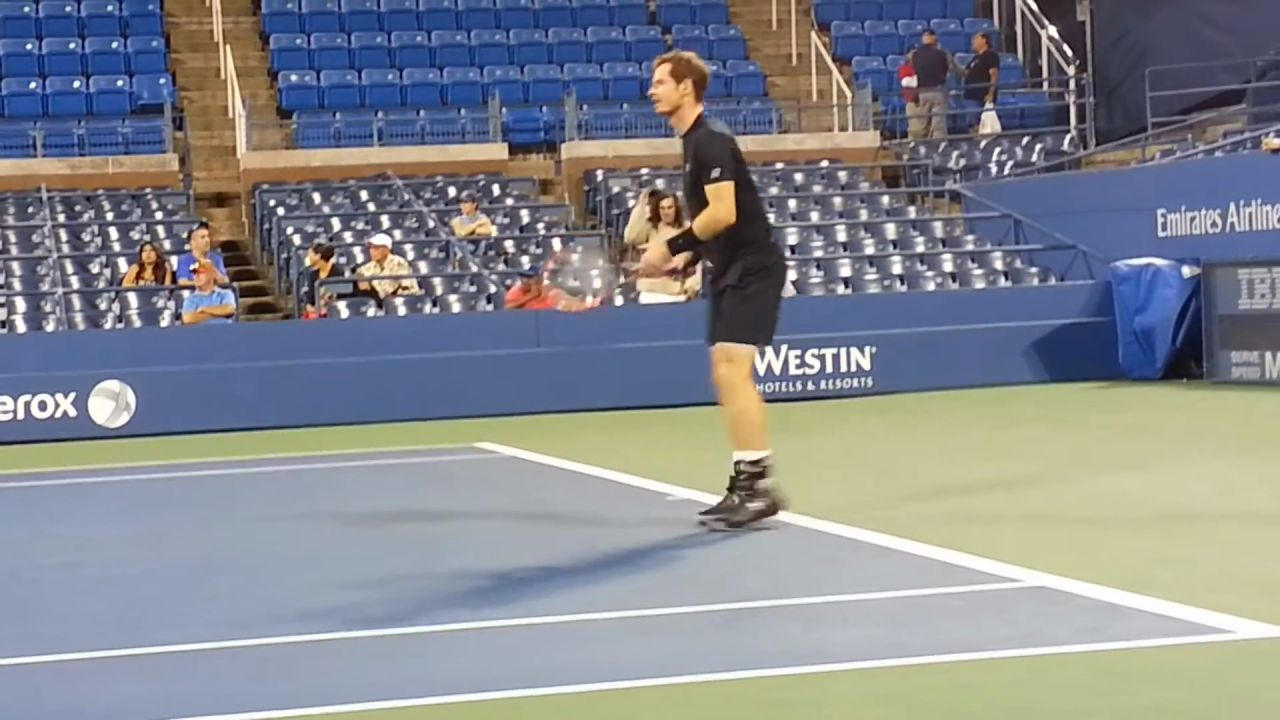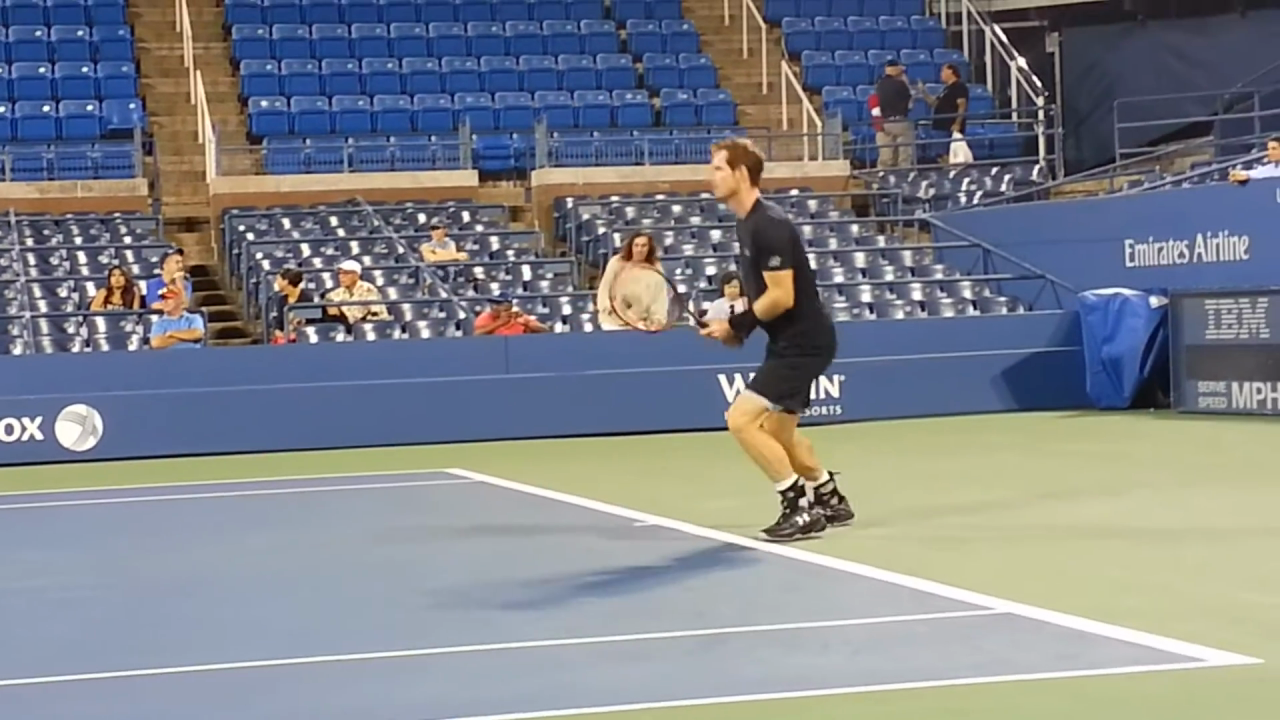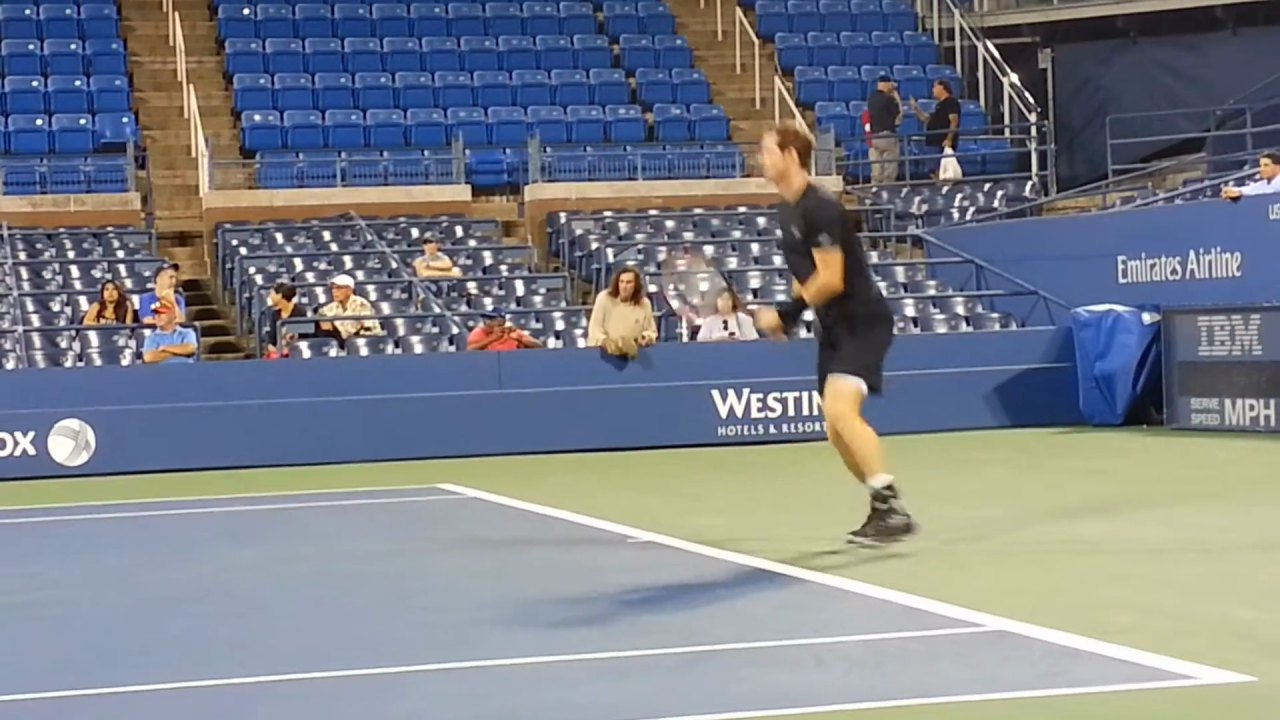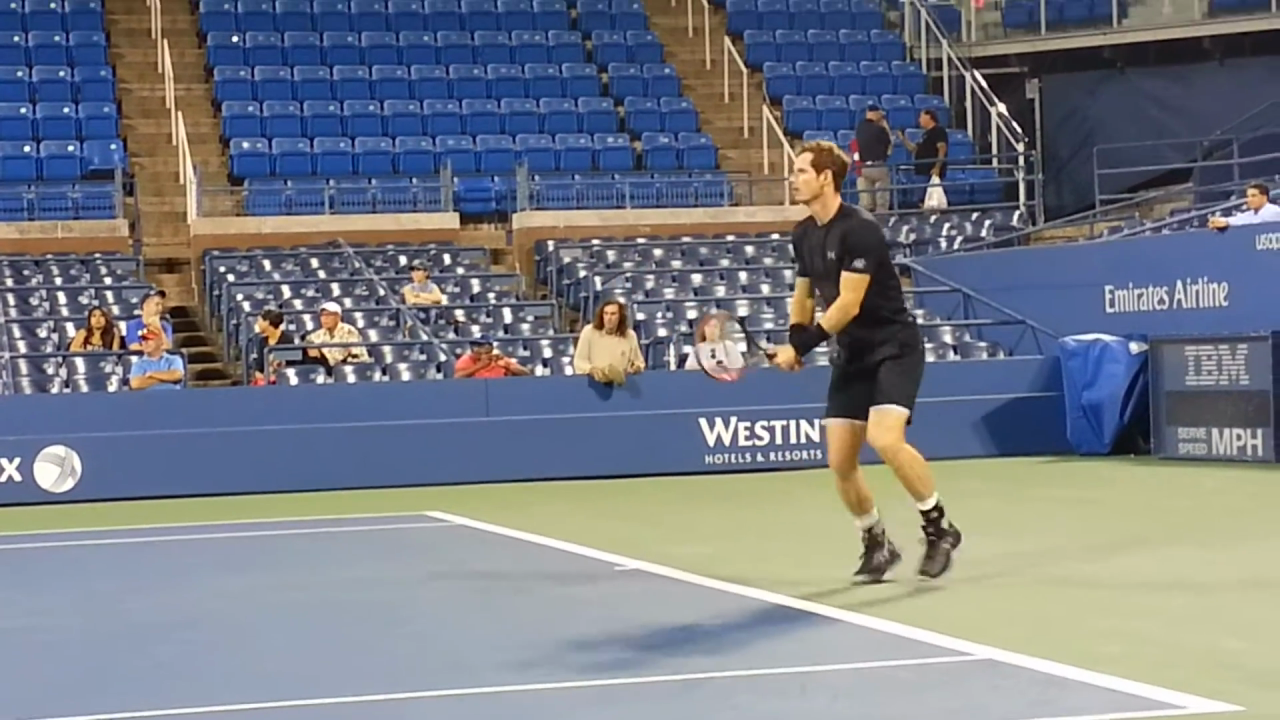
dt=0.4s
person 1, frame 1
left shoulder: (710, 140)
right shoulder: (696, 140)
left elbow: (725, 212)
left wrist: (671, 248)
right wrist: (688, 252)
left hip: (753, 269)
right hip: (732, 270)
left knee: (734, 372)
right knee: (724, 377)
left ankle: (757, 485)
right ankle: (746, 485)
person 1, frame 2
left shoulder: (768, 225)
right shoulder: (747, 223)
left elbow: (782, 297)
left wrist: (736, 324)
right wrist: (742, 326)
left hip: (804, 341)
right hip: (789, 341)
left knee: (743, 420)
right knee: (774, 427)
left ankle: (799, 507)
right ankle: (829, 498)
person 1, frame 3
left shoulder: (821, 206)
right shoulder: (788, 210)
left elbow: (830, 279)
left wrist: (785, 312)
right wrist: (787, 314)
left hip: (864, 322)
right hip: (836, 327)
left knee: (841, 410)
right knee: (839, 423)
left ankle: (889, 502)
right ankle: (884, 510)
person 1, frame 4
left shoulder: (861, 229)
right shoulder: (803, 233)
left elbow: (848, 304)
right elbow: (803, 296)
left wrist: (798, 346)
right wrist: (793, 337)
left hip: (895, 344)
right hip: (851, 352)
left knee: (885, 438)
right knee: (840, 460)
left ankle: (938, 524)
right ankle: (877, 544)
